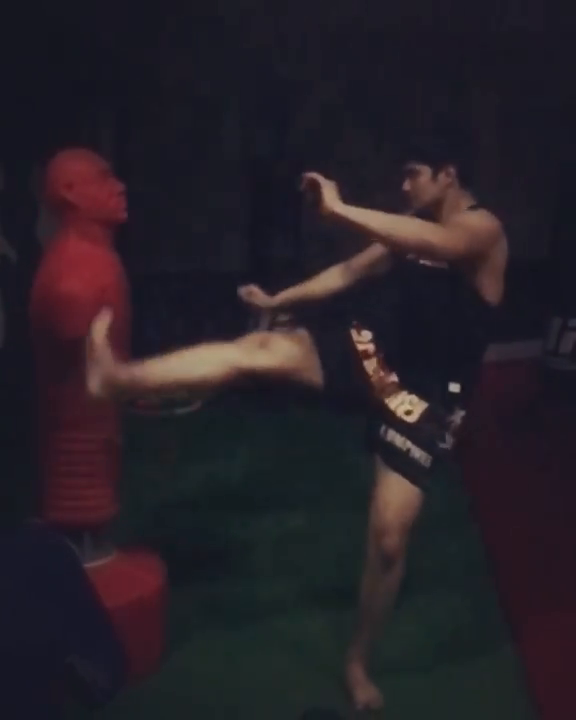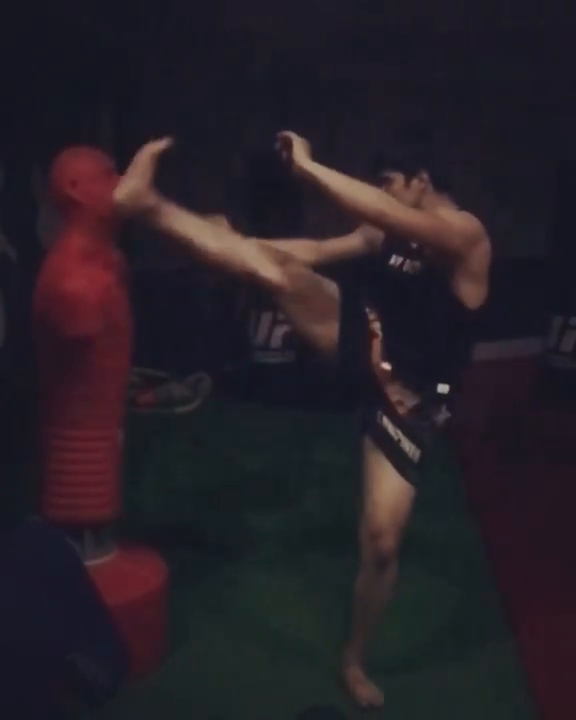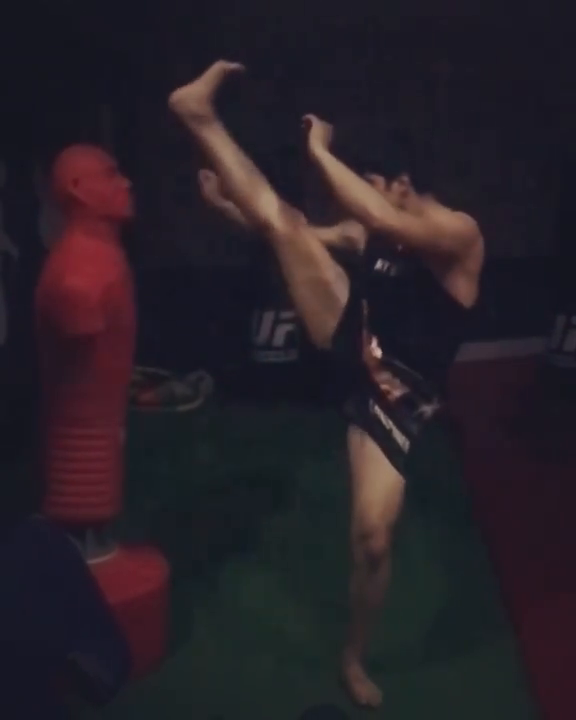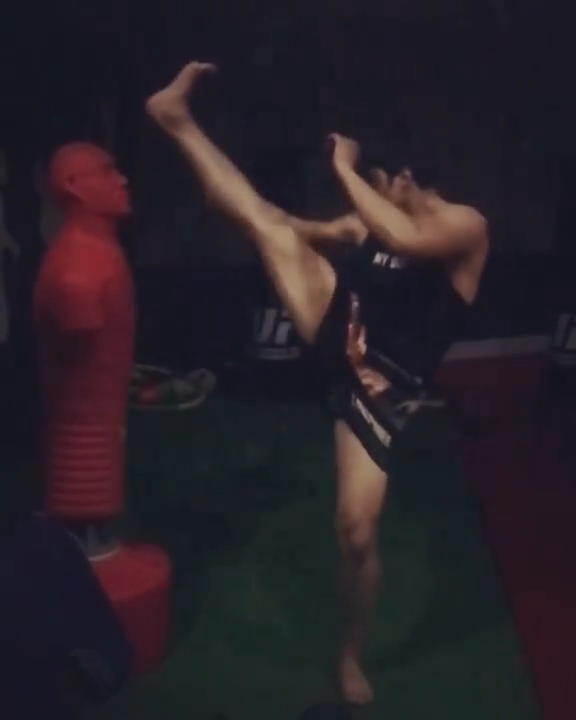
dt=0.5s
person 1, frame 1
left shoulder: (483, 230)
right shoulder: (411, 229)
left elbow: (441, 246)
right elbow: (349, 272)
left wrist: (339, 209)
right wrist: (277, 300)
left hip: (427, 398)
right hip: (370, 355)
left knee: (388, 539)
right knee: (260, 348)
left ankle: (358, 663)
right ankle: (120, 375)
person 1, frame 2
left shoulder: (463, 233)
right shoulder: (391, 233)
left elbow: (396, 217)
right elbow: (315, 251)
left wrist: (307, 165)
right wrist: (243, 243)
left hip: (410, 399)
right hip: (366, 347)
left knee: (382, 541)
right knee: (280, 271)
left ankle: (353, 662)
right ankle: (151, 201)
person 1, frame 3
left shoulder: (458, 231)
right shoulder: (371, 234)
left elbow: (382, 218)
right elbow: (303, 235)
left wrist: (319, 151)
right wrist: (225, 202)
left hip: (395, 393)
right hip: (354, 345)
left knee: (374, 537)
right knee: (284, 224)
left ankle: (353, 658)
person 1, frame 4
left shoulder: (464, 225)
right shoulder: (371, 222)
left elbow: (410, 242)
right elbow: (299, 230)
left wrist: (345, 171)
right wrist: (230, 199)
left hip: (381, 387)
right hip: (344, 336)
left knee: (358, 531)
right knee: (266, 223)
left ankle: (351, 657)
person 2, frame 1
left shoulder: (95, 254)
right shoulder: (72, 272)
right elbow: (77, 361)
left hip: (94, 420)
right hip: (79, 427)
left knee: (89, 526)
right knee: (80, 531)
person 2, frame 2
left shoulder: (98, 251)
right shoulder: (75, 270)
right elbow: (78, 360)
left wrist: (128, 385)
left hip: (98, 417)
right hip: (81, 424)
left knee: (90, 522)
right knee: (80, 526)
person 2, frame 3
left shoulder: (101, 251)
right shoulder: (78, 270)
right elbow: (80, 360)
left wrist: (130, 387)
left hip: (99, 418)
right hip: (83, 424)
left knee: (91, 520)
right knee: (81, 525)
person 2, frame 4
left shoulder: (99, 248)
right shoulder: (75, 266)
right elbow: (79, 355)
left wrist: (131, 384)
left hip: (100, 414)
right hip: (83, 420)
left knee: (94, 516)
right knee: (82, 521)
